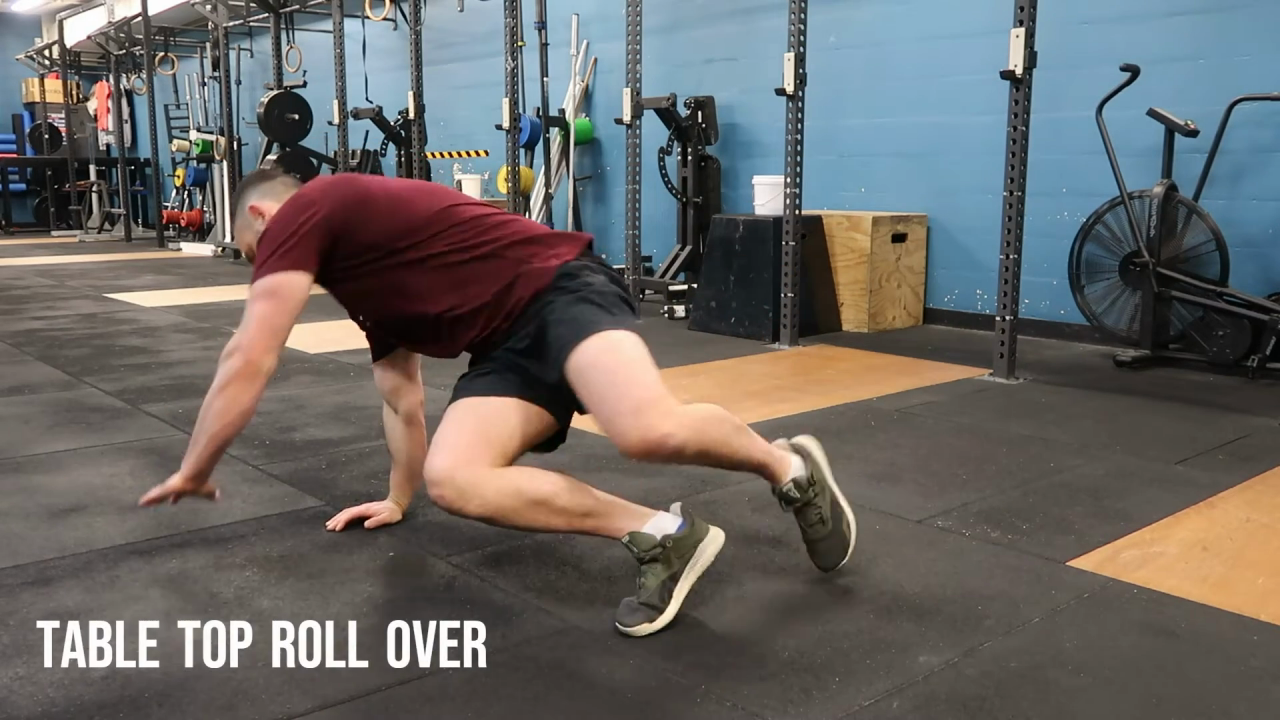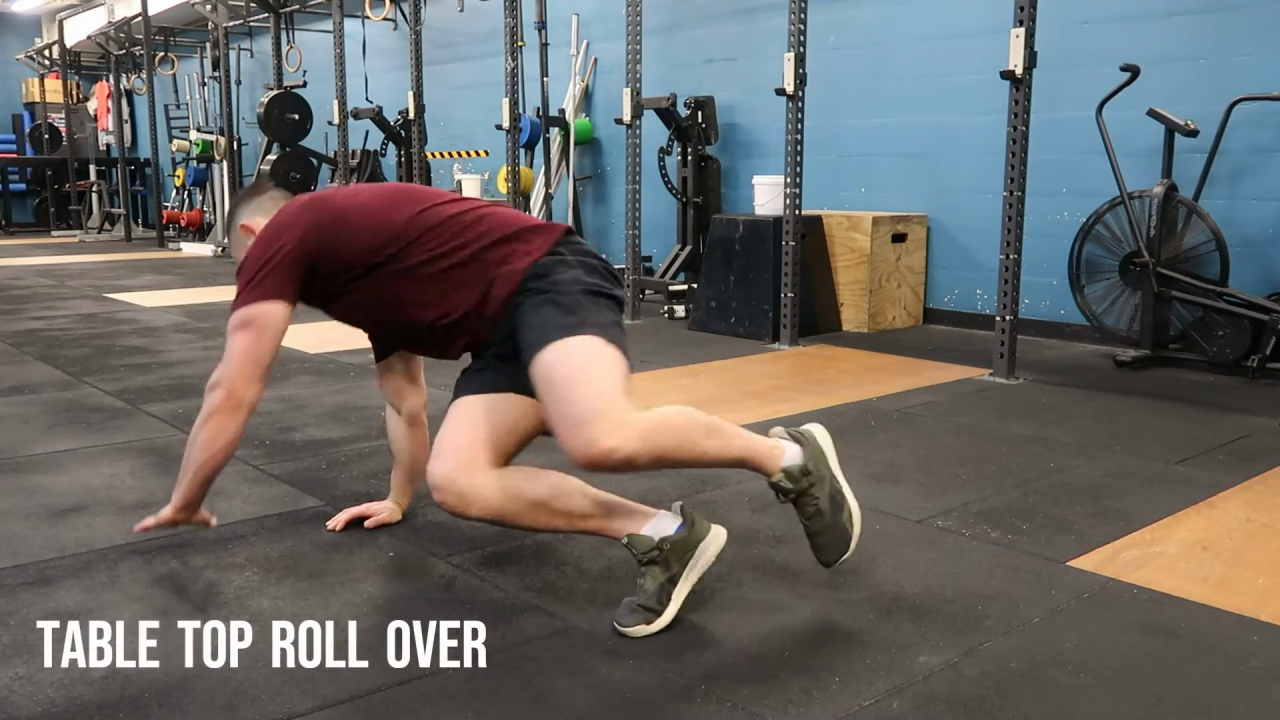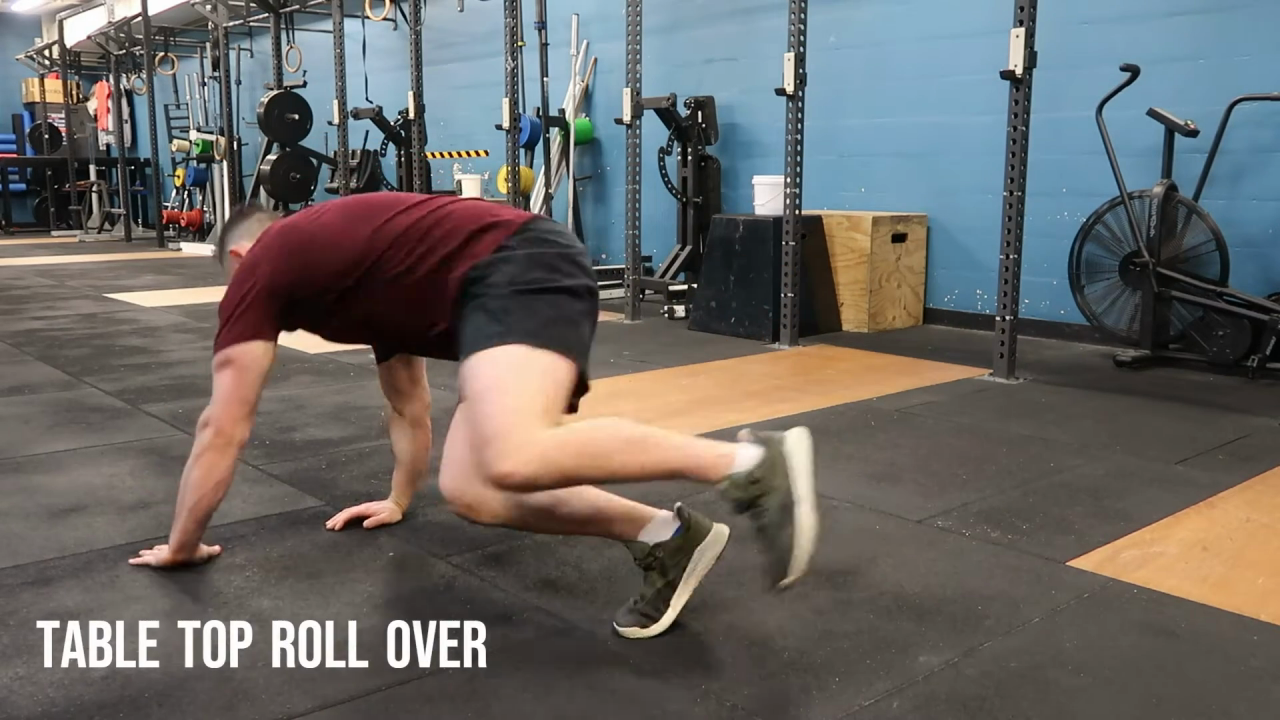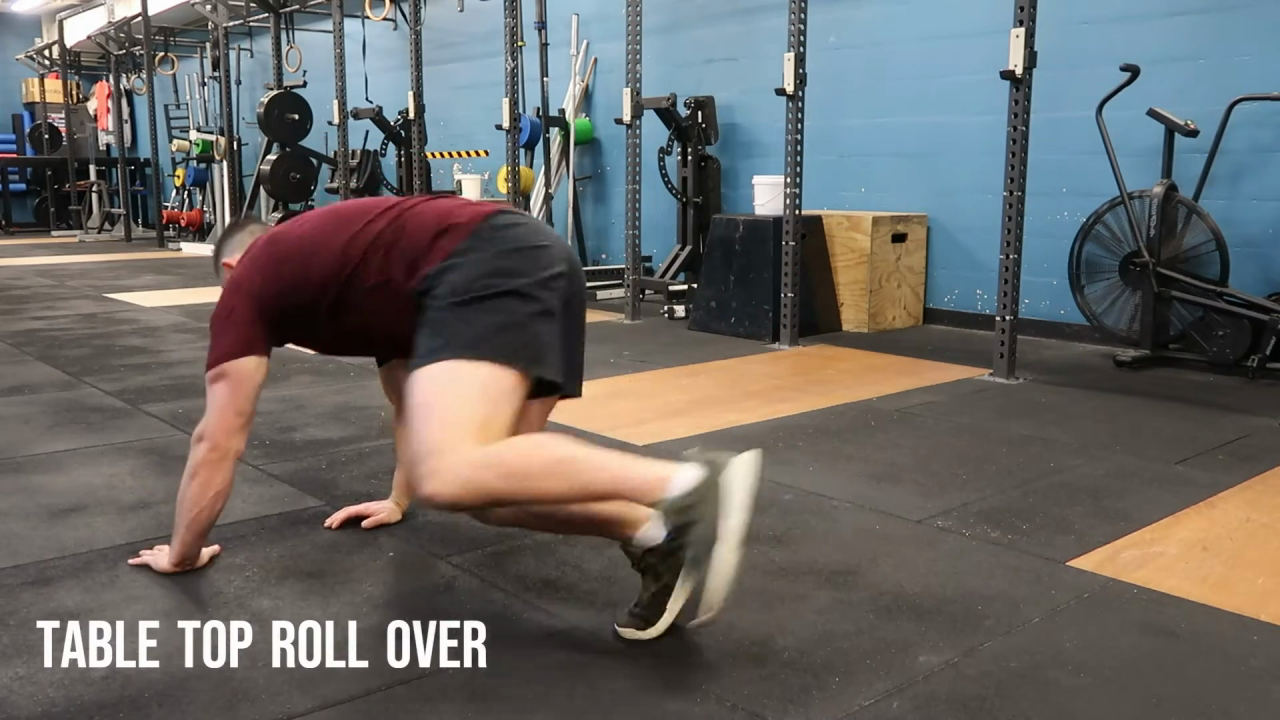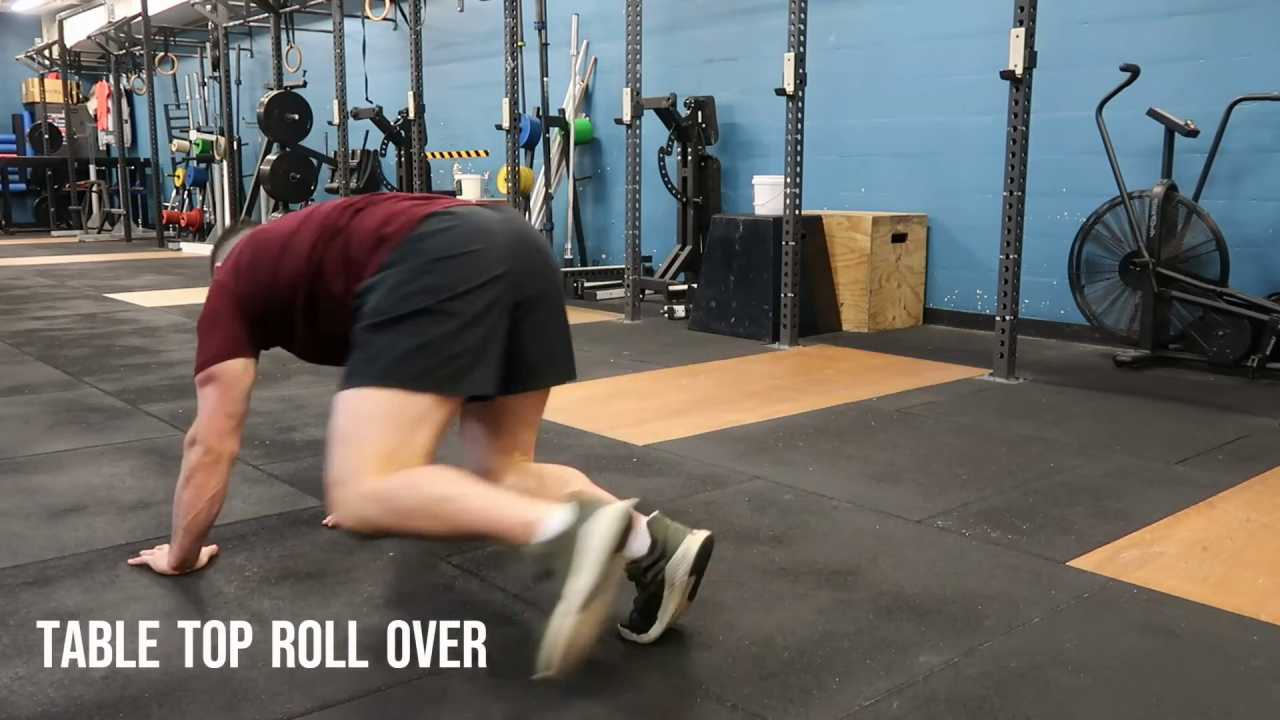
dt=0.1s
person 1, frame 1
left shoulder: (305, 211)
right shoulder: (360, 280)
left elbow: (248, 365)
right elbow: (402, 397)
left wrist: (194, 471)
right wrist: (398, 499)
left hip: (559, 291)
right hip: (508, 347)
left knee: (650, 431)
right knee: (451, 478)
left ankle: (789, 469)
right ankle: (657, 534)
person 1, frame 2
left shoulder: (278, 236)
right shoulder: (353, 251)
left elbow: (231, 394)
right elbow: (404, 398)
left wrist: (184, 505)
right wrist: (397, 499)
left hip: (549, 276)
right hip: (508, 317)
left knee: (604, 441)
right knee: (461, 485)
left ankle: (787, 455)
right ankle: (659, 533)
person 1, frame 3
left shoulder: (263, 264)
right shoulder: (333, 255)
left elbow: (223, 429)
right elbow: (408, 400)
left wrist: (182, 543)
right wrist: (399, 499)
left hip: (522, 270)
right hip: (508, 278)
left knee: (513, 461)
right knee: (467, 487)
left ankle: (748, 461)
right ankle: (663, 534)
person 1, frame 4
left shoulder: (251, 279)
right shoulder: (333, 251)
left elbow: (217, 440)
right elbow: (414, 394)
left wrist: (183, 549)
right wrist: (400, 501)
left hip: (488, 263)
right hip: (532, 253)
left knee: (453, 477)
right knee: (475, 475)
left ankle: (688, 484)
right ankle: (662, 528)
person 1, frame 5
left shoulder: (237, 280)
left elbow: (211, 445)
right elbow: (392, 398)
left wrist: (181, 553)
left hip: (439, 262)
right hip: (511, 240)
left knee: (361, 498)
right knee: (502, 474)
left ankle: (573, 530)
right ankle: (648, 538)
